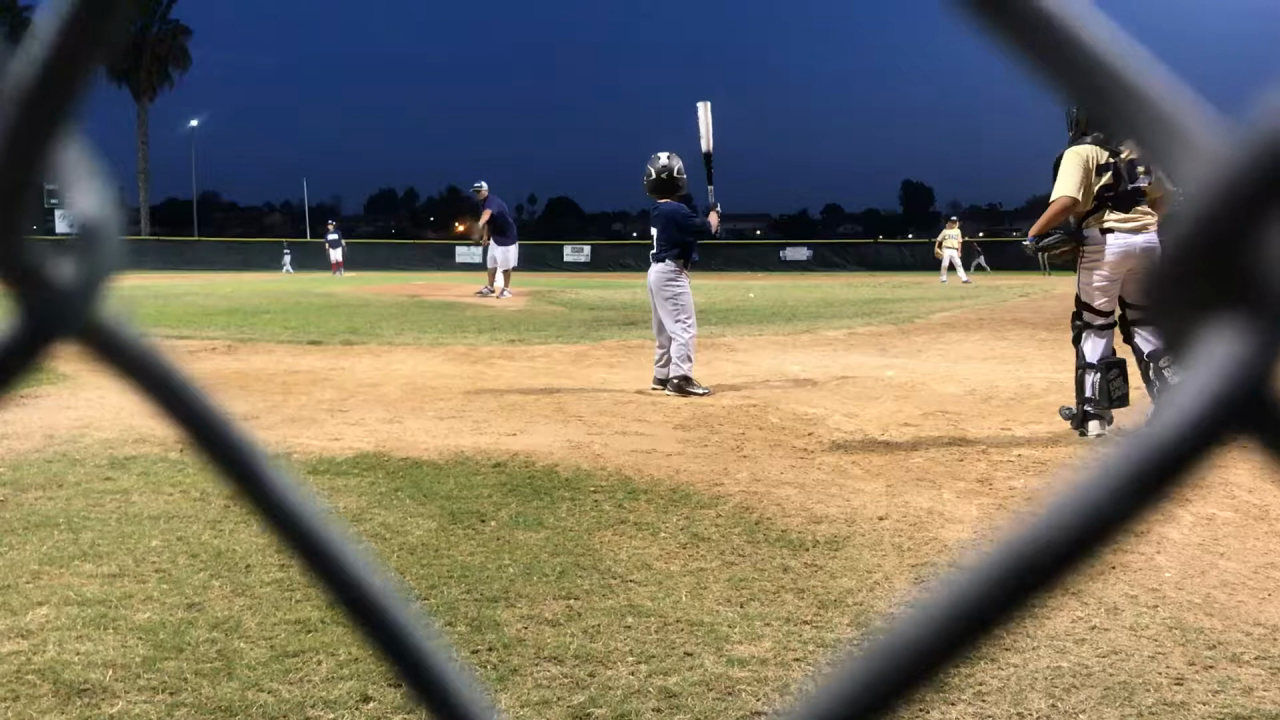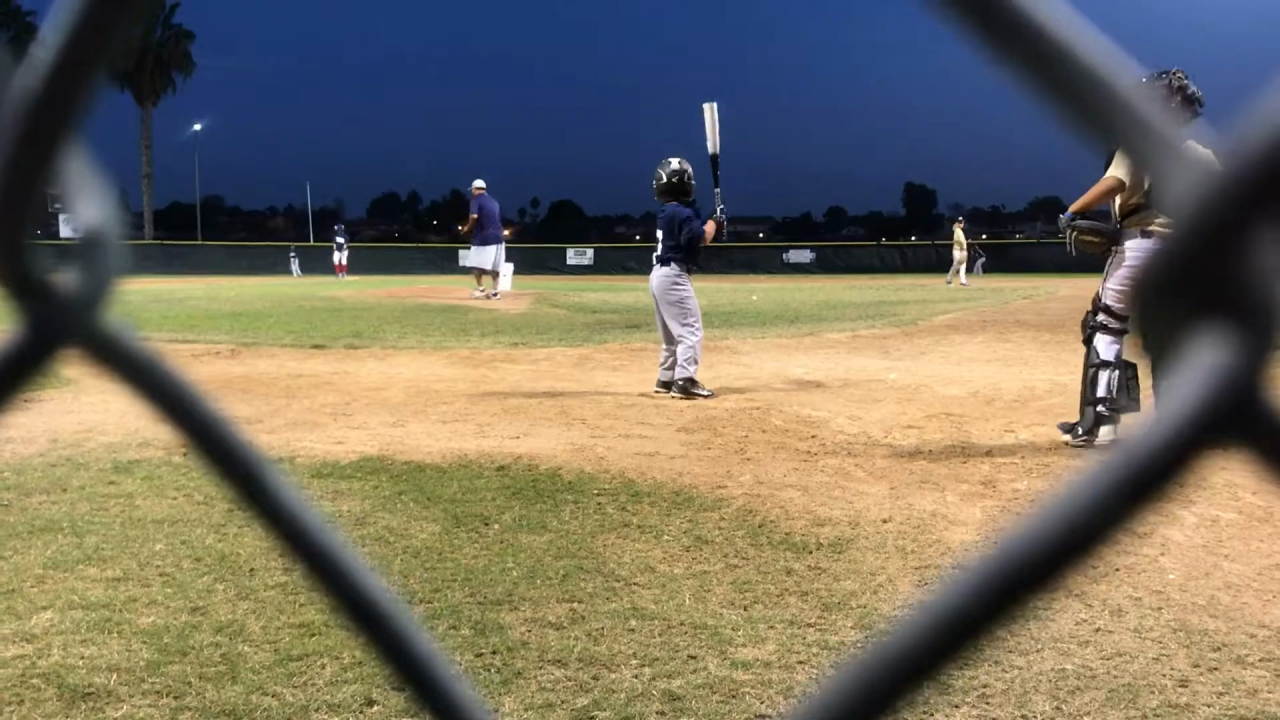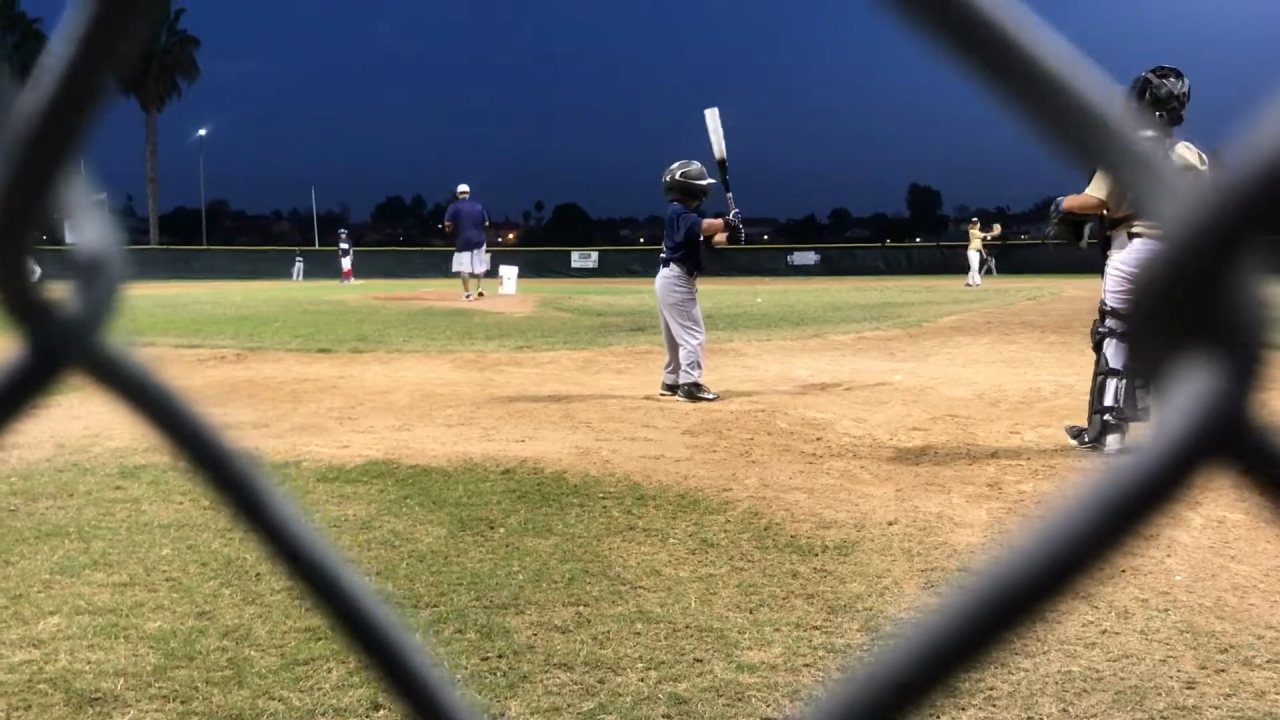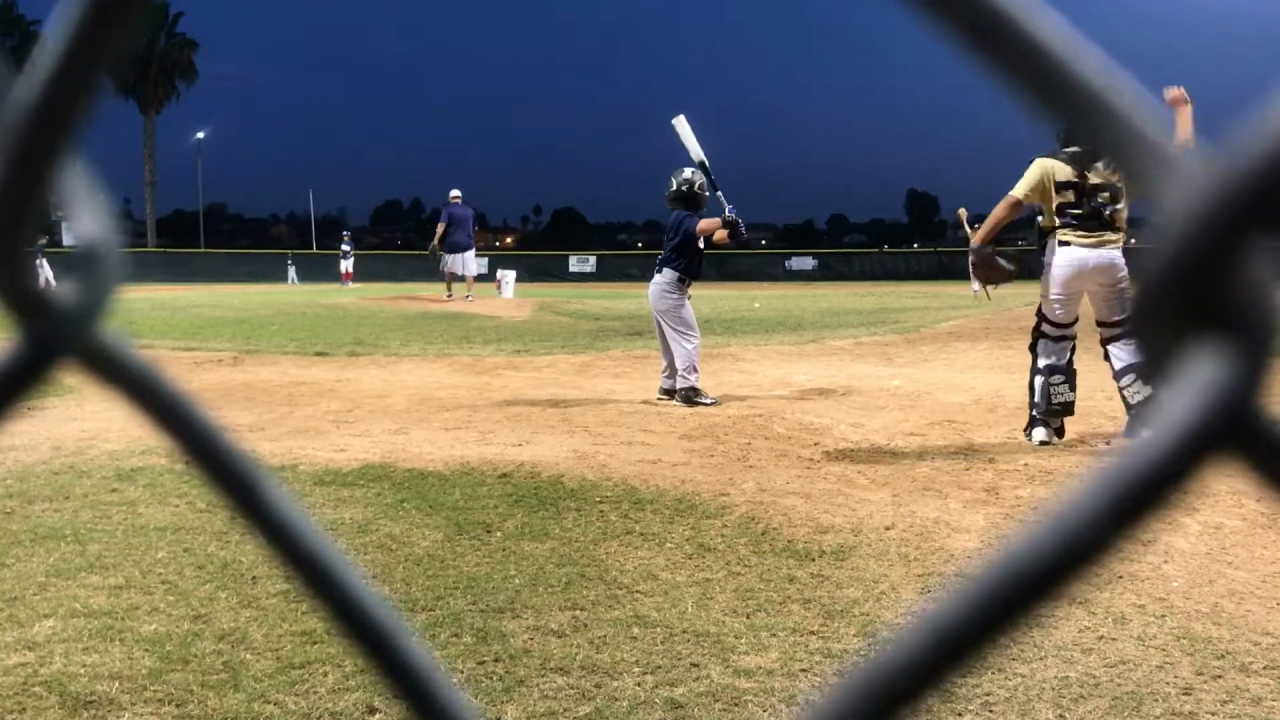
dt=0.7s
person 1, frame 1
left shoulder: (1079, 153)
right shoulder: (1137, 150)
left elbow: (1065, 202)
right elbow: (1162, 199)
left wrist: (1033, 234)
left hip: (1104, 244)
right hip: (1147, 241)
left knee: (1094, 328)
right knee: (1145, 323)
left ankle: (1093, 414)
person 1, frame 2
right shoulder: (1201, 154)
left elbow: (1112, 183)
left wrist: (1072, 211)
left hip: (1139, 243)
left knee: (1106, 329)
left ankle: (1098, 421)
person 1, frame 3
right shoulder: (1192, 154)
left elbow: (1096, 201)
left wrist: (1063, 205)
left hip: (1133, 248)
left knee: (1116, 335)
left ankle: (1107, 428)
person 1, frame 4
left shoulder: (1048, 165)
right shoulder: (1119, 162)
left elbow: (1011, 202)
right elbow: (1181, 146)
left wrist: (979, 241)
right wrist: (1182, 106)
left hip: (1065, 257)
right hip: (1110, 257)
left knee: (1053, 340)
right knee: (1122, 340)
left ankle: (1044, 423)
right ankle: (1148, 418)
person 2, frame 1
left shoulder: (657, 210)
right shoulder: (677, 210)
right elbow: (706, 229)
left wrist: (705, 218)
right wrist: (714, 214)
left hip: (658, 271)
right hip: (671, 273)
left knee: (665, 328)
right knee: (684, 327)
left ankle: (662, 376)
right ankle: (679, 379)
person 2, frame 2
left shoulder: (666, 212)
right shoulder: (681, 212)
left elbow: (688, 240)
right elbow: (701, 239)
left wrist: (711, 228)
right wrist: (714, 222)
left hip: (660, 275)
right hip: (673, 277)
left knee: (671, 332)
right knee: (690, 330)
left ankle: (666, 379)
right ankle: (684, 381)
person 2, frame 3
left shoulder: (684, 212)
right shoulder: (679, 211)
left elbow: (708, 238)
right elbow: (702, 228)
left wrist: (730, 236)
right wrist: (727, 222)
left hip: (671, 279)
right hip: (676, 280)
left knee: (676, 335)
right knee: (692, 333)
left ankle: (671, 381)
right ankle: (689, 385)
person 2, frame 4
left shoulder: (683, 218)
right shoulder: (682, 218)
left elbow: (711, 237)
right elbow: (701, 228)
left wrist: (731, 233)
right wrist: (724, 221)
left hip: (665, 286)
right hip: (669, 287)
left knee: (672, 339)
right knee: (688, 338)
left ankle: (669, 386)
right ankle: (687, 390)
